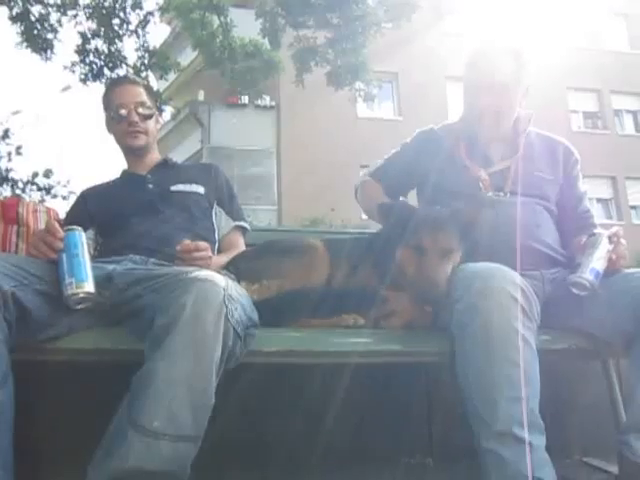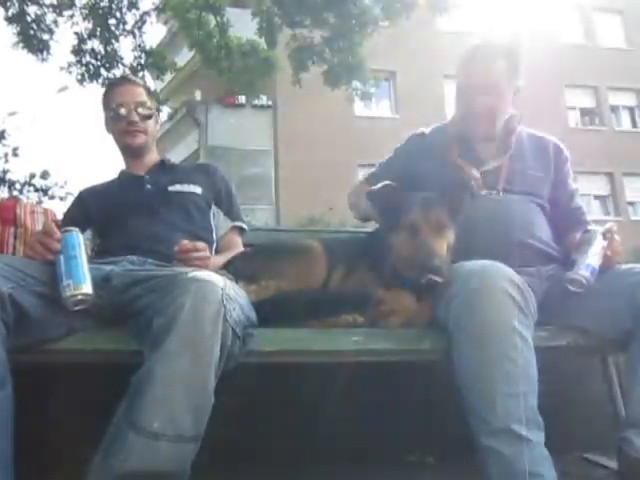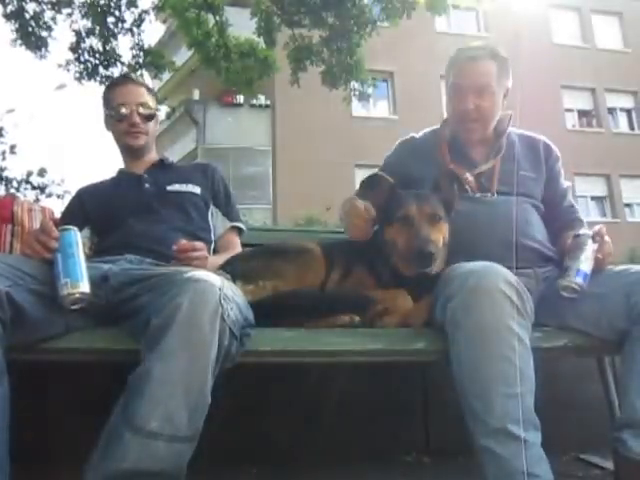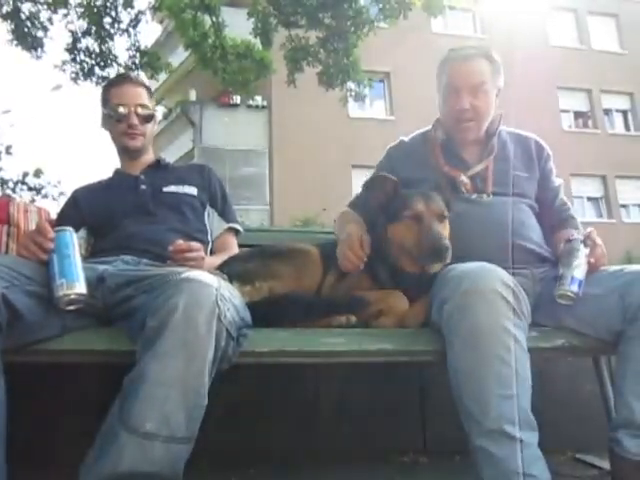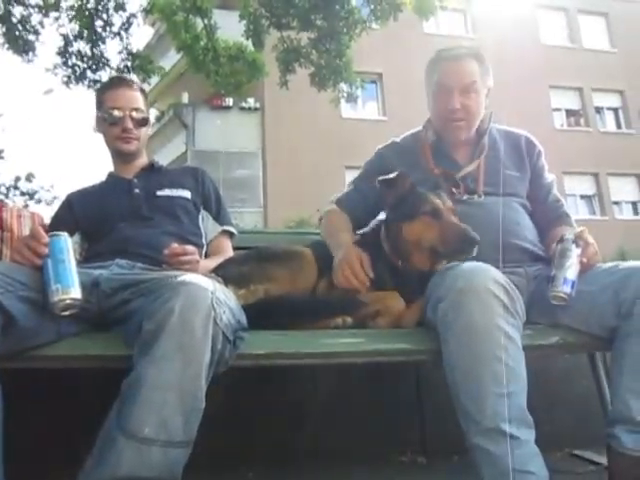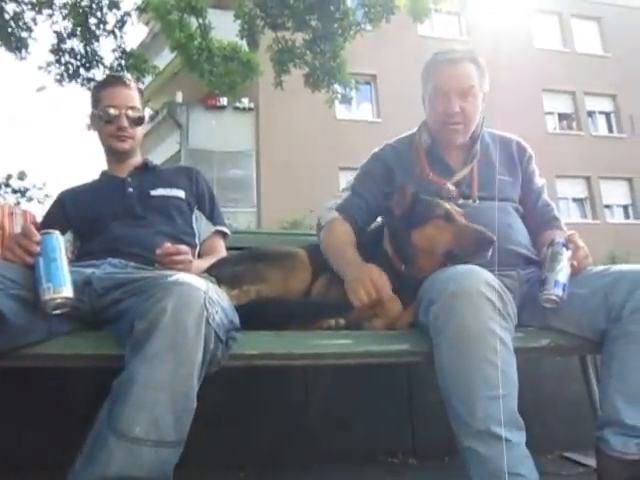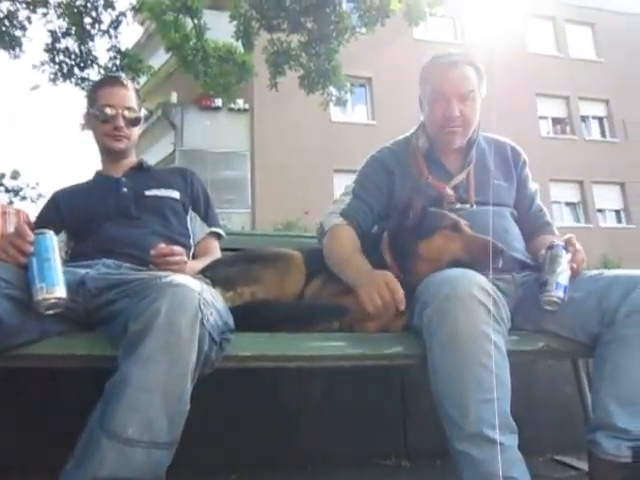
dt=0.2s
person 1, frame 1
left shoulder: (556, 153)
right shoulder: (432, 144)
left elbow: (580, 231)
right elbow: (370, 185)
left hip: (559, 282)
right hip: (474, 279)
right knee: (493, 288)
person 1, frame 2
left shoulder: (547, 151)
right shoulder: (425, 146)
left elbow: (573, 227)
right elbow: (362, 193)
right wrist: (374, 203)
left hip: (554, 279)
right hip: (471, 278)
right knee: (490, 285)
person 1, frame 3
left shoulder: (538, 151)
right shoulder: (416, 151)
left elbow: (566, 226)
right elbow: (360, 204)
right wrist: (357, 211)
left hip: (550, 280)
right hip: (468, 279)
right knee: (487, 286)
person 1, frame 4
left shoulder: (530, 149)
right shoulder: (408, 154)
left elbow: (560, 224)
right elbow: (355, 213)
right wrist: (350, 233)
left hip: (547, 280)
right hip: (464, 280)
right knee: (482, 287)
person 1, frame 5
left shoulder: (521, 147)
right shoulder: (399, 156)
left elbow: (554, 219)
right elbow: (338, 211)
right wrist: (343, 246)
left hip: (542, 278)
right hip: (458, 279)
right knee: (477, 286)
person 1, frame 6
left shoulder: (512, 150)
right shoulder: (394, 158)
left elbow: (544, 222)
right elbow: (337, 219)
left wrist: (563, 246)
right wrist: (353, 267)
left hip: (533, 281)
right hip: (452, 283)
right knee: (469, 289)
person 1, frame 7
left shoulder: (508, 155)
right shoulder: (391, 161)
left elbow: (537, 228)
right elbow: (338, 225)
right wrist: (364, 274)
left hip: (526, 285)
right hip: (448, 287)
right knee: (464, 292)
person 2, frame 1
left shoulder: (205, 176)
right shoulder: (96, 196)
left elbow: (238, 251)
right elbow: (63, 246)
left wrist: (213, 263)
right wrist: (43, 244)
left hip: (175, 281)
right hip: (94, 279)
left knee: (206, 292)
person 2, frame 2
left shoulder: (204, 176)
right shoulder: (93, 197)
left elbow: (236, 252)
right elbow: (60, 248)
left wrist: (211, 263)
right wrist: (41, 245)
left hip: (171, 281)
right hip: (91, 280)
left knee: (204, 293)
person 2, frame 3
left shoulder: (202, 176)
right shoulder: (91, 195)
left elbow: (234, 252)
right elbow: (55, 247)
left wrist: (209, 263)
right wrist: (38, 243)
left hip: (168, 280)
right hip: (89, 278)
left knee: (202, 293)
person 2, frame 4
left shoulder: (199, 177)
right shoulder: (87, 196)
left elbow: (232, 253)
right elbow: (54, 247)
left wrist: (205, 263)
right wrist: (33, 245)
left hip: (167, 281)
right hip: (87, 277)
left knee: (198, 293)
person 2, frame 5
left shoulder: (192, 180)
right shoulder: (81, 200)
left elbow: (226, 256)
right elbow: (47, 251)
left wrist: (200, 267)
left hip: (160, 284)
right hip: (81, 283)
left knee: (194, 296)
person 2, frame 6
left shoulder: (186, 180)
right shoulder: (74, 198)
left elbow: (219, 256)
right elbow: (40, 249)
left wrist: (194, 266)
left hip: (152, 283)
right hip: (72, 282)
left knee: (186, 295)
person 2, frame 7
left shoulder: (180, 181)
right shoulder: (67, 198)
left elbow: (213, 257)
left wrist: (188, 267)
left hip: (147, 284)
right hip: (65, 282)
left knee: (181, 297)
